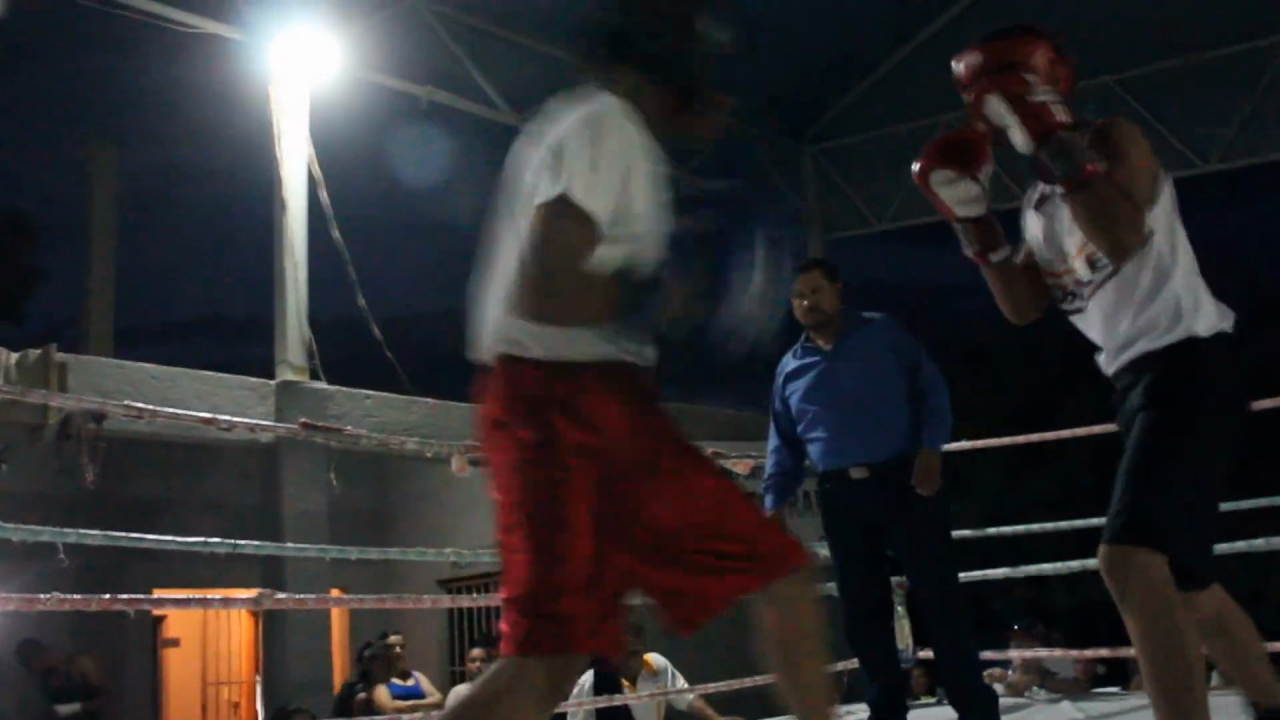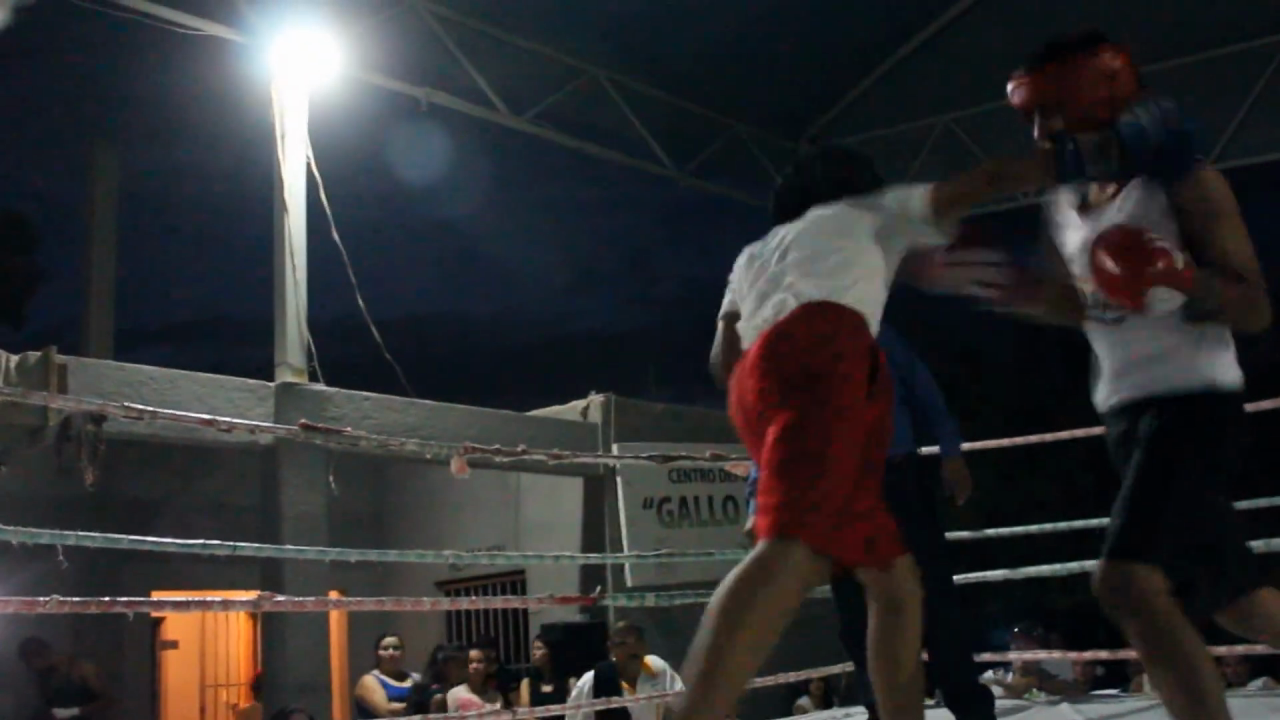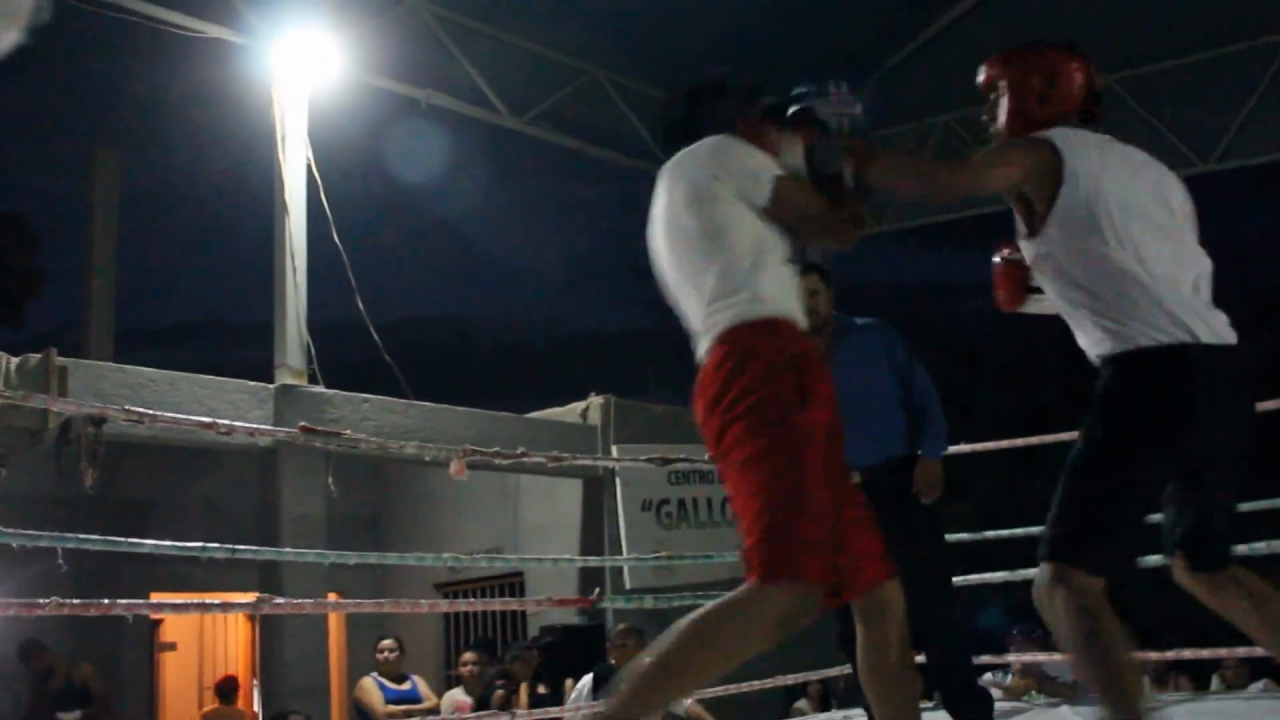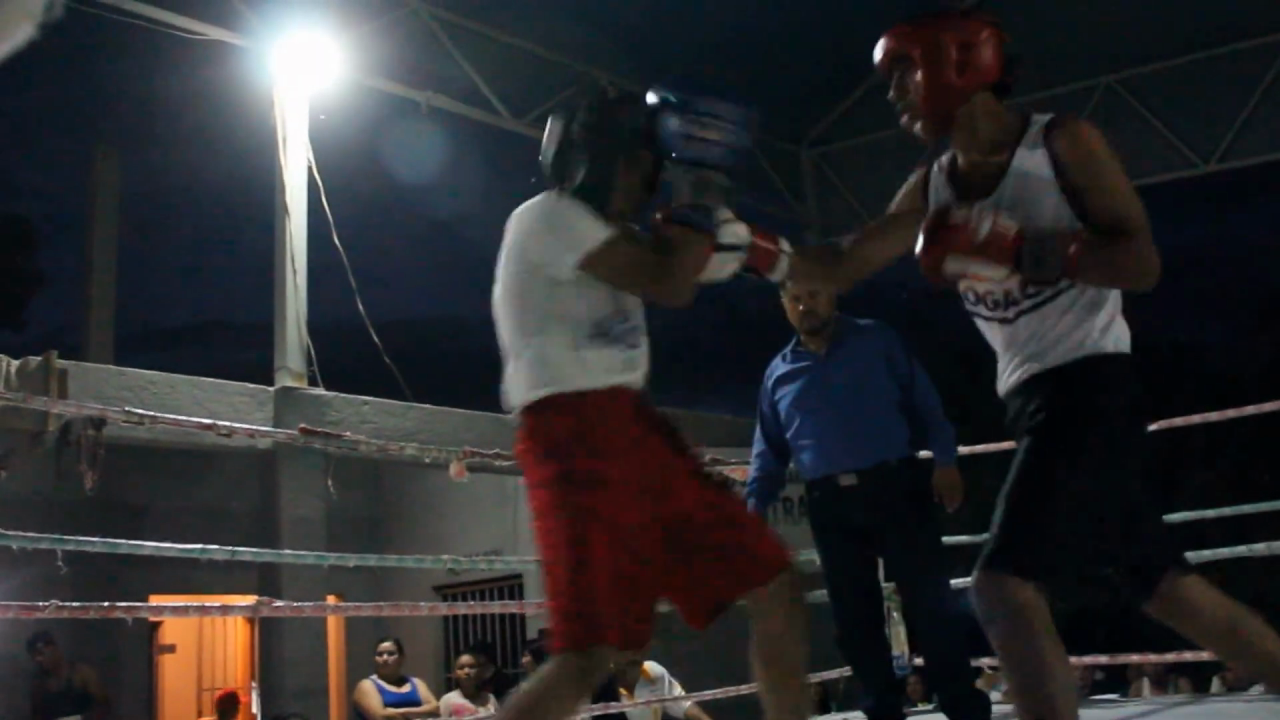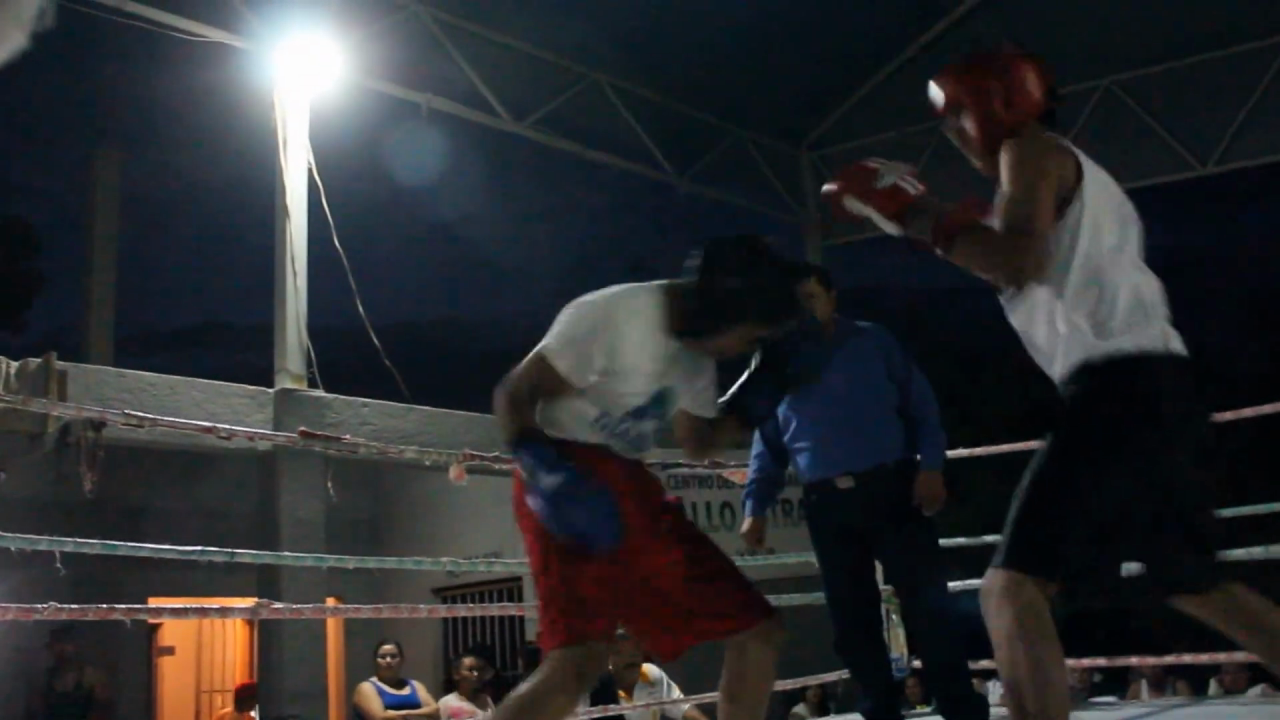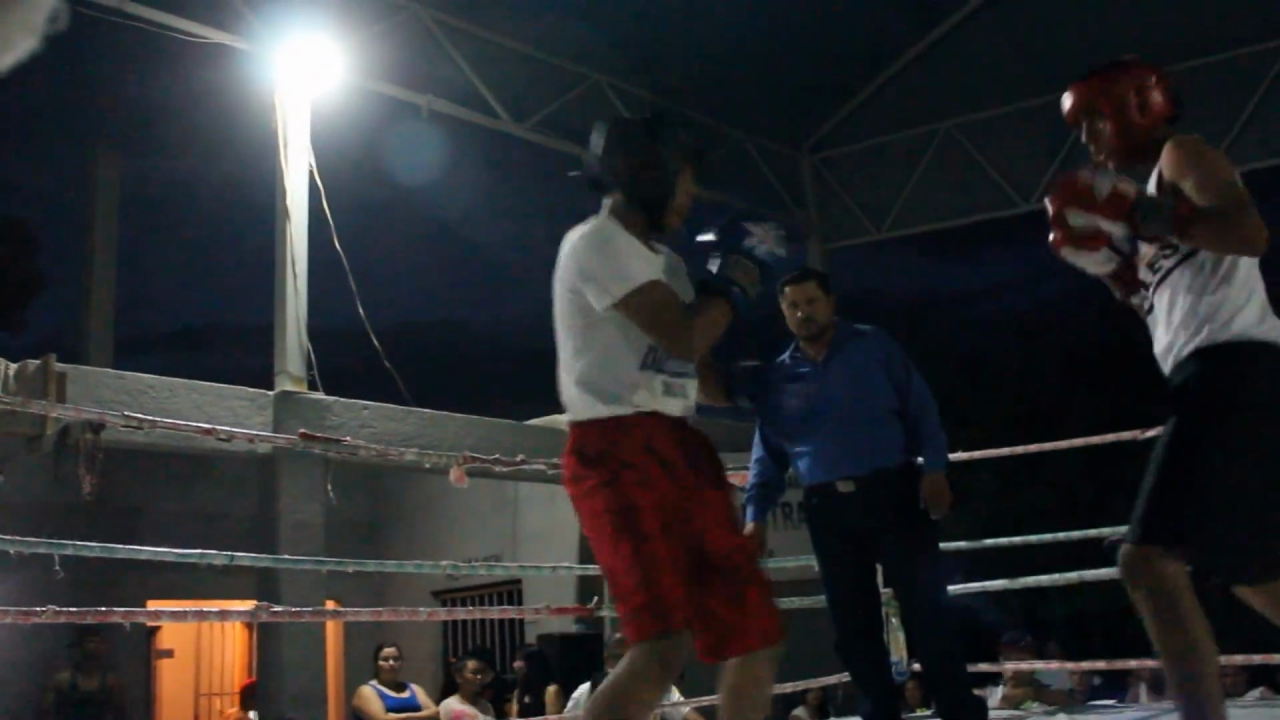
dt=0.4s
person 1, frame 1
left shoulder: (1111, 139)
right shoulder: (1040, 202)
left elbow: (1120, 240)
right elbow: (1024, 306)
left wrist: (1052, 144)
right wrist: (969, 212)
left hip: (1186, 368)
right hip: (1149, 379)
left knee: (1132, 564)
right knee: (1179, 578)
person 1, frame 2
left shoulder: (1190, 180)
right shoulder: (1069, 202)
right elbow: (1071, 308)
left wrist: (1166, 279)
left hip: (1196, 410)
right hip: (1137, 420)
left knee: (1126, 582)
person 1, frame 3
left shoulder: (1036, 153)
right shoulder: (1154, 173)
left elbow: (933, 180)
left wrist: (850, 154)
right wrist: (1044, 282)
left hip: (1150, 382)
right hip: (1214, 377)
left knee: (1065, 585)
right knee: (1203, 568)
person 1, frame 4
left shoulder: (1064, 142)
right shoulder: (931, 185)
left elbow: (1140, 264)
right elbow: (844, 269)
left wrist: (1022, 254)
left hip: (1088, 388)
right hip: (1043, 399)
left knee: (1003, 590)
right knee: (1168, 590)
person 1, frame 5
left shoulder: (1031, 153)
right shoulder: (1091, 182)
left elbow: (1019, 266)
left wrist: (911, 212)
right wrist: (969, 233)
left hip: (1114, 392)
right hip: (1166, 389)
left knee: (1013, 591)
right knee: (1201, 588)
person 1, frame 6
left shoulder: (1183, 154)
right shoulder: (1166, 178)
right elbow: (1168, 299)
left wrist: (1139, 215)
right wrist: (1105, 258)
left knee: (1149, 562)
person 2, frame 1
left shoulder: (630, 150)
right shoulder: (595, 128)
right elbow: (546, 285)
left hip: (622, 418)
right hip: (558, 412)
left knee: (787, 575)
right knee: (547, 659)
person 2, frame 2
left shoulder: (755, 254)
right shoulder: (874, 210)
left elbow: (722, 361)
right elbow: (983, 182)
left hip: (761, 377)
right hip: (821, 350)
left knee: (897, 580)
right knee: (796, 551)
person 2, frame 3
left shoulder: (665, 213)
right shoulder: (719, 154)
right elbow: (837, 227)
left wrist: (796, 140)
left hip: (739, 376)
right hip: (770, 366)
left knee: (878, 590)
right knee: (788, 589)
person 2, frame 4
left shoulder: (603, 226)
right shoulder: (544, 216)
left elbow: (686, 265)
right elbow: (670, 287)
left hip: (641, 436)
right hip: (572, 437)
left knee: (776, 584)
right knee: (585, 657)
person 2, frame 5
left shoulder: (696, 348)
right shoulder: (613, 313)
left elbow: (699, 441)
right elbow: (512, 399)
left wrist: (750, 402)
right wrist: (543, 471)
left hip: (631, 490)
right hip: (565, 493)
left knee: (756, 627)
right knee: (576, 660)
person 2, frame 6
left shoulder: (642, 253)
right shoulder: (597, 244)
right elbow: (684, 339)
right wrist: (737, 273)
left hip: (676, 456)
right hip: (621, 454)
left knee: (755, 635)
right knee: (664, 643)
person 3, frame 1
left shoulder: (883, 333)
right shoulder: (790, 368)
left elbow: (931, 390)
right elbow: (783, 445)
left wrist: (930, 448)
right wrist: (774, 502)
left hip: (903, 480)
right hip: (840, 495)
left knee: (937, 593)
right knee: (863, 608)
person 3, frame 2
left shoulder: (871, 338)
left elbow: (923, 392)
left wrist: (950, 451)
right wrist: (760, 506)
left hip: (896, 481)
left knee: (933, 593)
right knee: (855, 611)
person 3, frame 3
left shoulder: (874, 338)
left elbow: (922, 396)
left wrist: (930, 454)
left hip: (898, 482)
left knee: (929, 595)
right knee: (854, 610)
person 3, frame 4
left shoulder: (875, 340)
right shoulder: (778, 373)
left elbow: (923, 401)
right elbow: (768, 449)
left wrist: (944, 458)
right wrist: (757, 505)
left hip: (896, 486)
right hip: (829, 504)
left knee: (928, 600)
right knee: (854, 615)
person 3, frame 5
left shoulder: (873, 343)
left elbow: (920, 405)
right elbow: (767, 449)
left wrist: (931, 465)
right wrist: (755, 508)
left hip: (893, 488)
right hip: (826, 504)
left knee: (924, 600)
right knee: (852, 616)
person 3, frame 6
left shoulder: (873, 346)
right shoulder: (778, 378)
left elbow: (920, 408)
right elbow: (767, 455)
left wrist: (934, 467)
right wrist: (756, 513)
left hip: (893, 491)
right hip: (827, 508)
left knee: (924, 604)
right knee: (853, 620)
